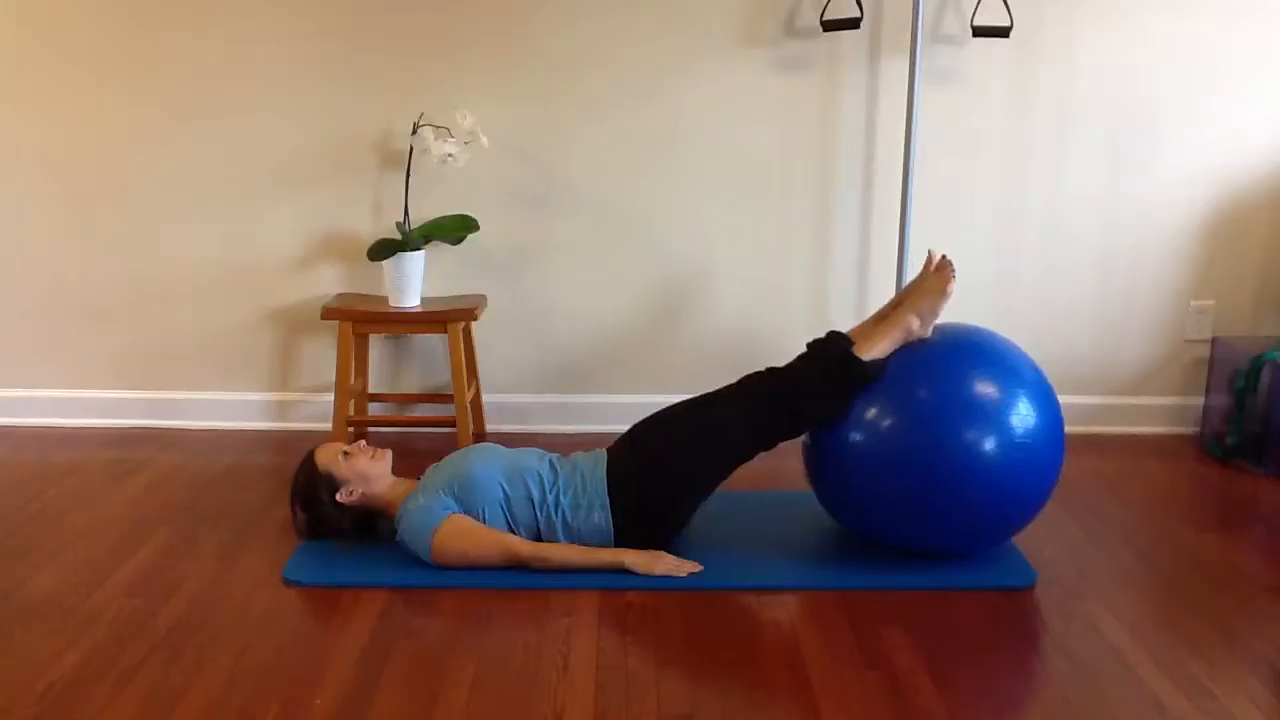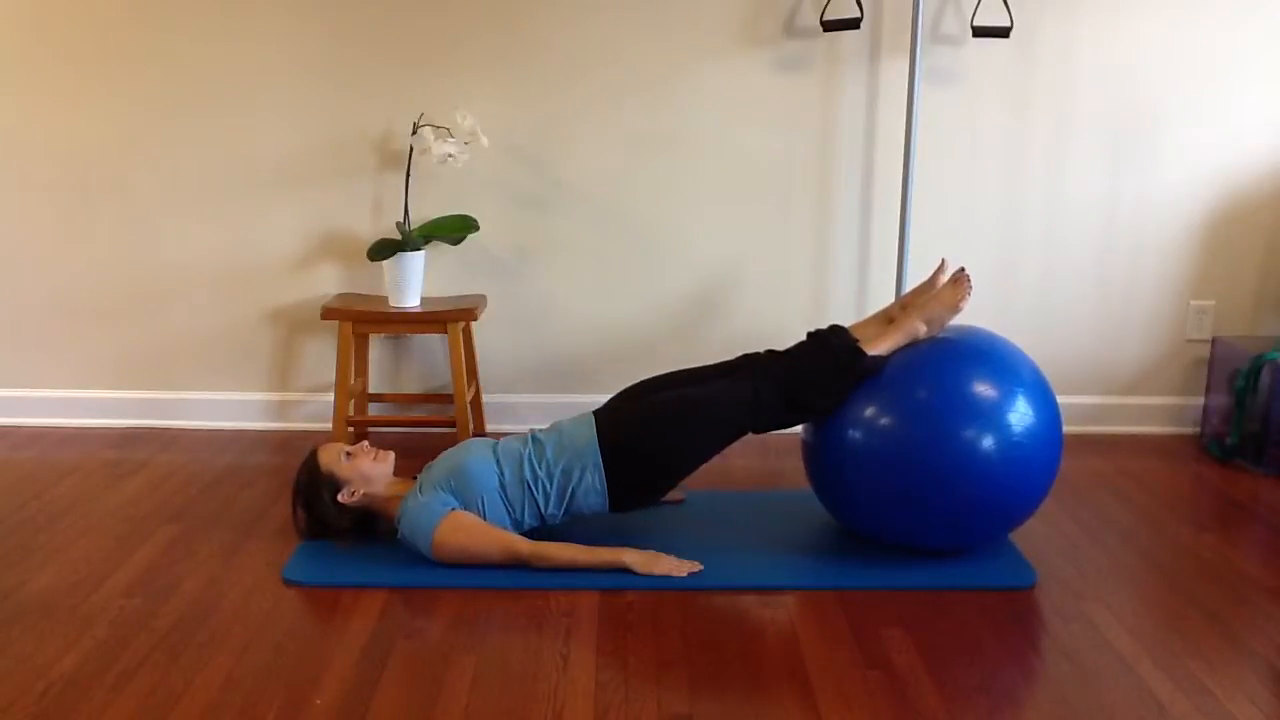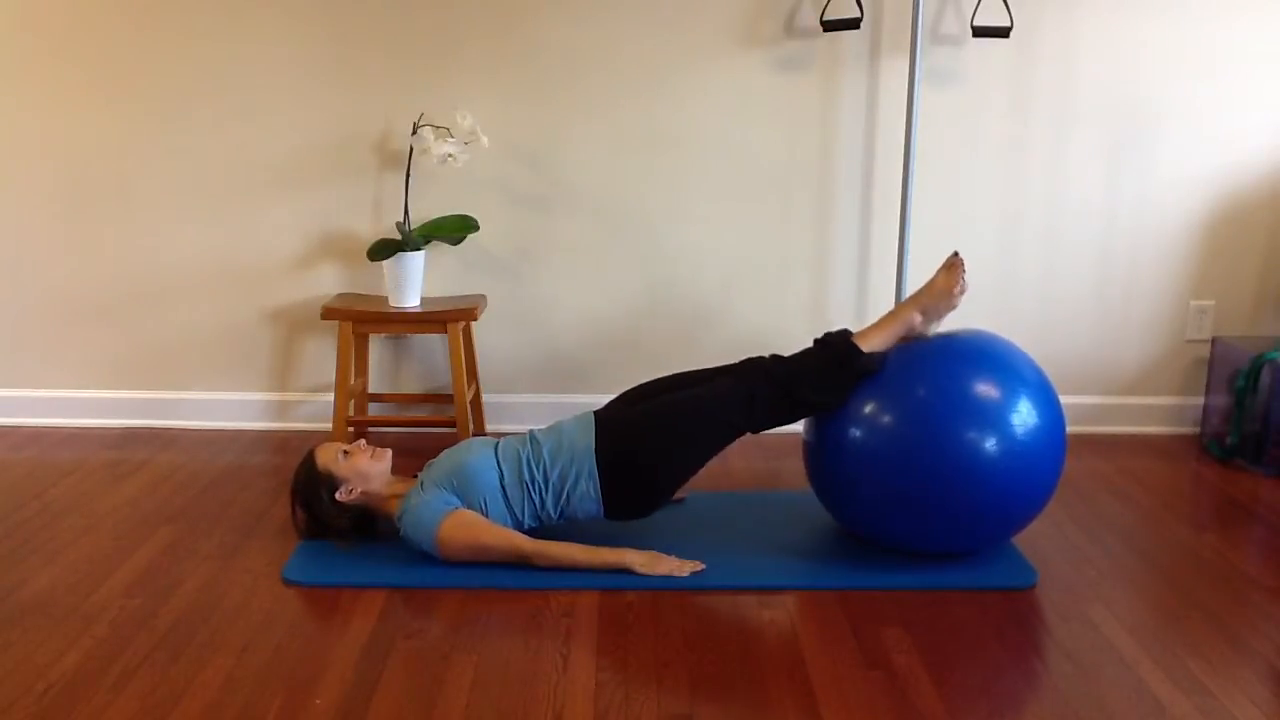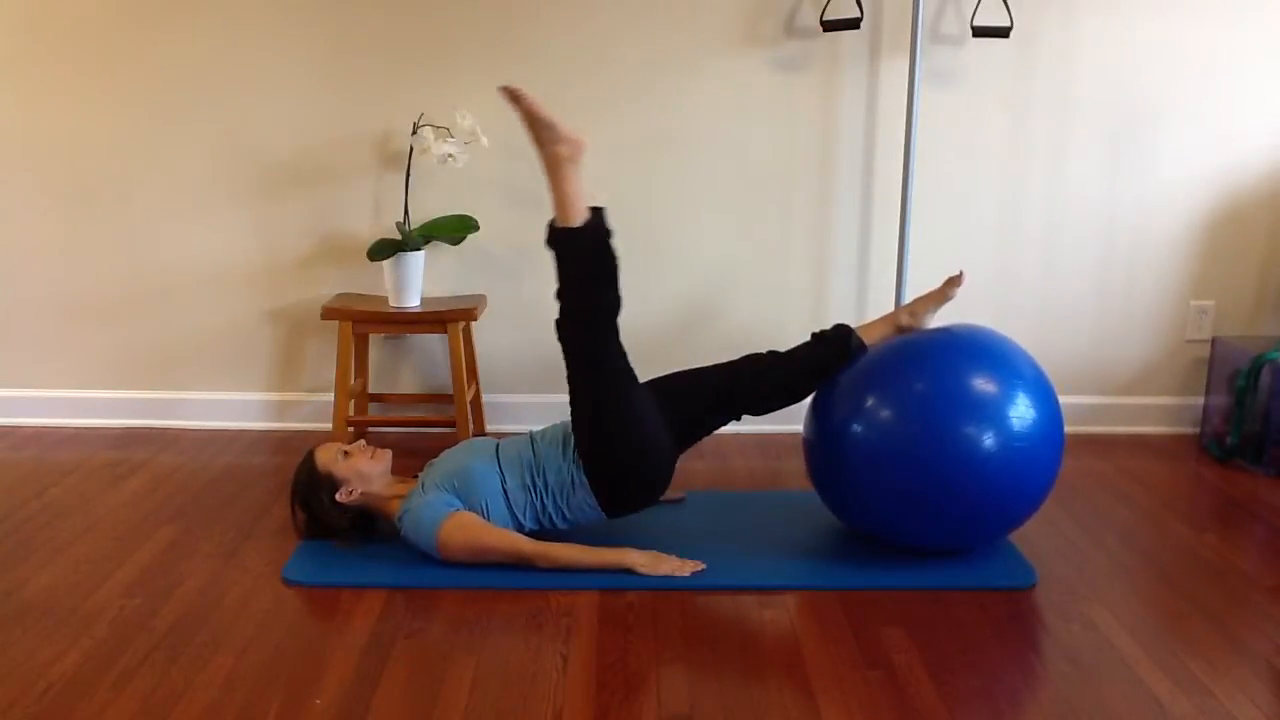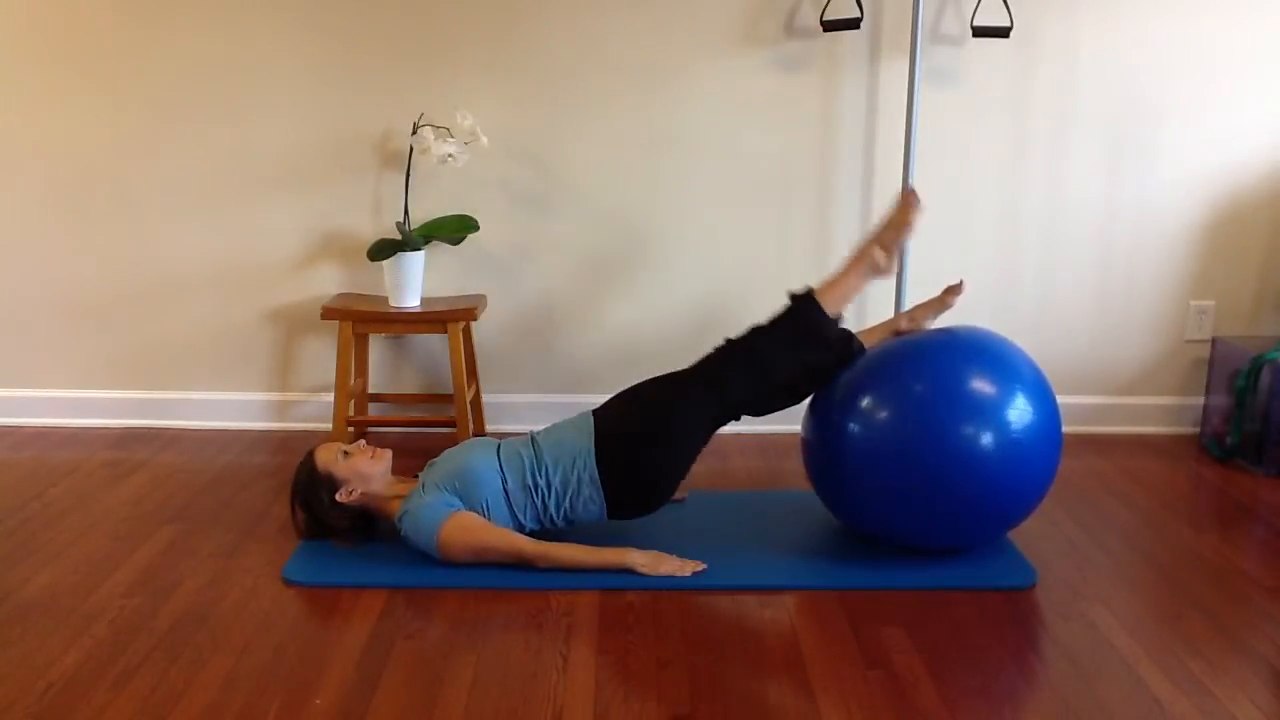
dt=1s
person 1, frame 1
left shoulder: (429, 486)
right shoulder: (418, 526)
right elbow: (524, 553)
right wrist: (628, 557)
left hip: (606, 470)
right hip: (621, 510)
left knee: (752, 396)
right knee: (758, 412)
left ankle: (891, 324)
right ankle: (897, 331)
person 1, frame 2
left shoulder: (426, 486)
right shoulder: (419, 523)
right elbow: (523, 553)
right wrist: (628, 558)
left hip: (601, 436)
right hip: (610, 467)
left knee: (755, 372)
right knee: (757, 398)
left ankle: (894, 322)
right ankle: (906, 332)
person 1, frame 3
left shoulder: (427, 482)
right shoulder: (417, 521)
right elbow: (525, 550)
left wrist: (653, 479)
right wrist: (629, 558)
left hip: (601, 437)
right hip: (613, 473)
left knee: (754, 376)
right knee: (751, 400)
left ankle: (899, 327)
right ankle: (904, 322)
person 1, frame 4
left shoulder: (426, 485)
right shoulder: (418, 522)
right elbow: (528, 552)
left wrist: (641, 478)
right wrist: (630, 557)
left hip: (597, 458)
right hip: (609, 478)
left knee: (747, 382)
right knee: (588, 328)
left ankle: (892, 326)
person 1, frame 5
left shoulder: (425, 484)
right shoulder: (418, 521)
right elbow: (525, 551)
left wrist: (652, 476)
right wrist: (630, 556)
left hip: (597, 439)
right hip: (614, 479)
left knee: (750, 386)
right knee: (731, 374)
left ankle: (891, 330)
right ankle: (864, 262)
